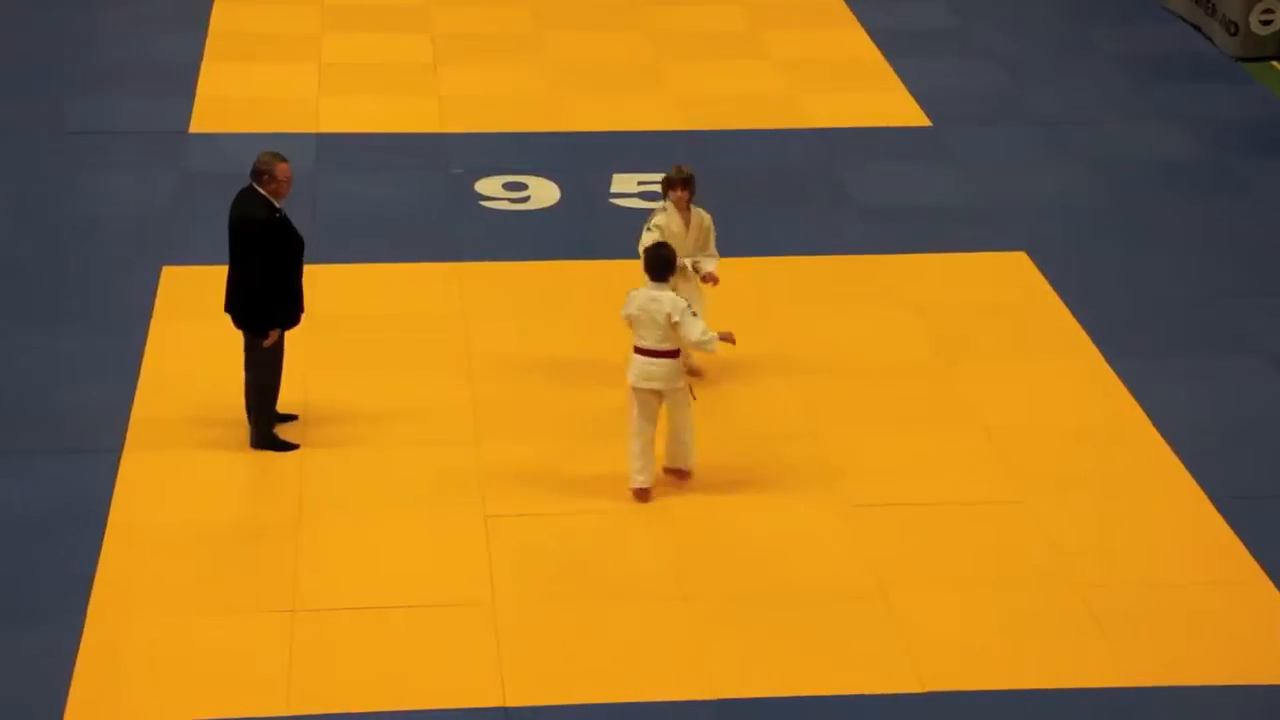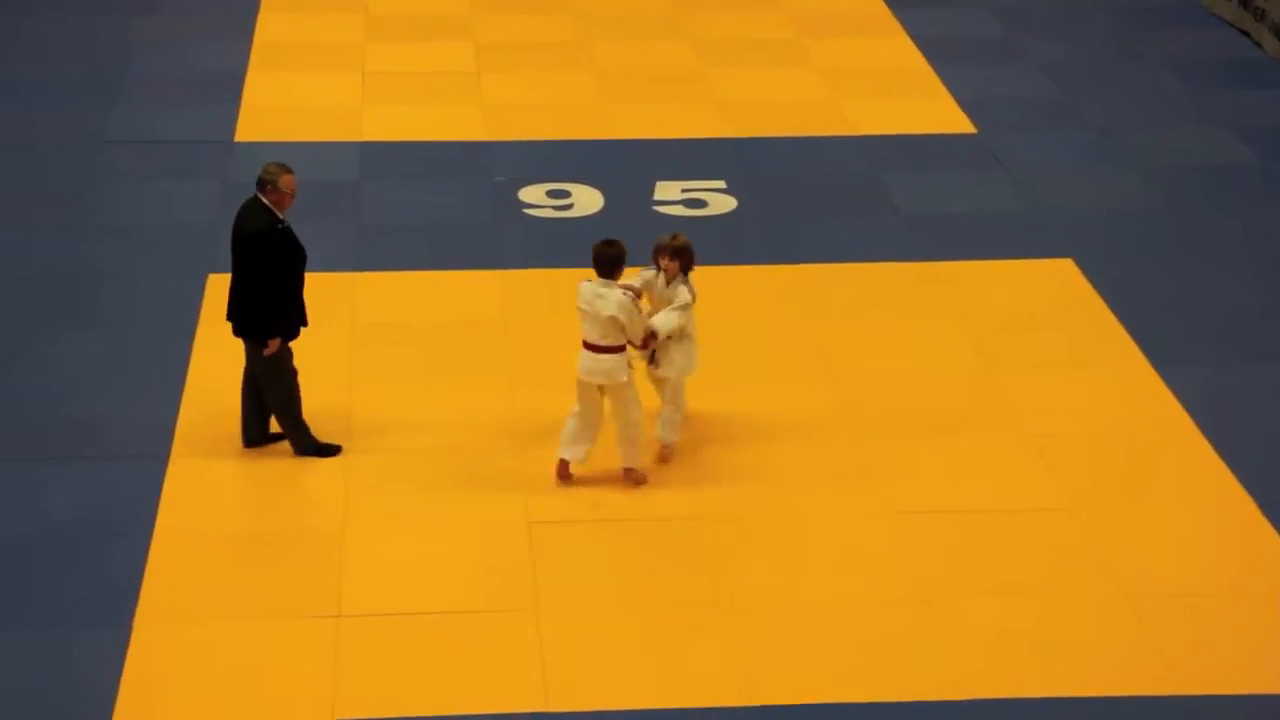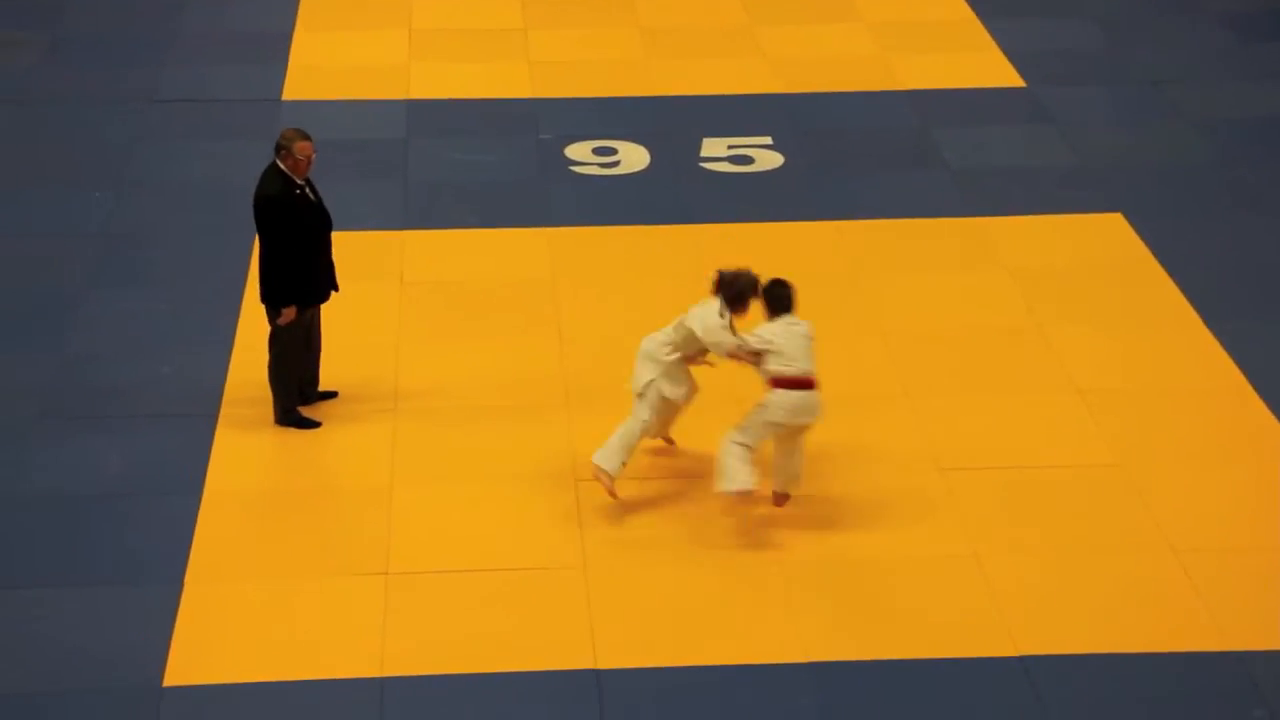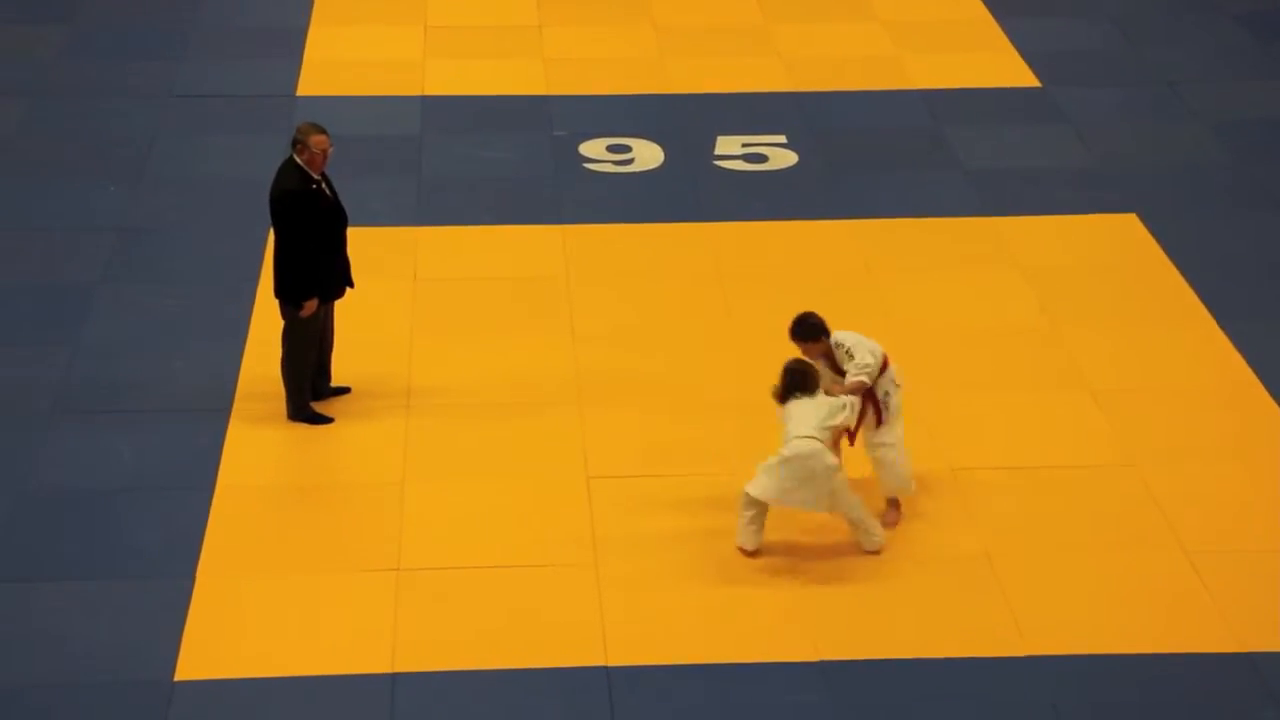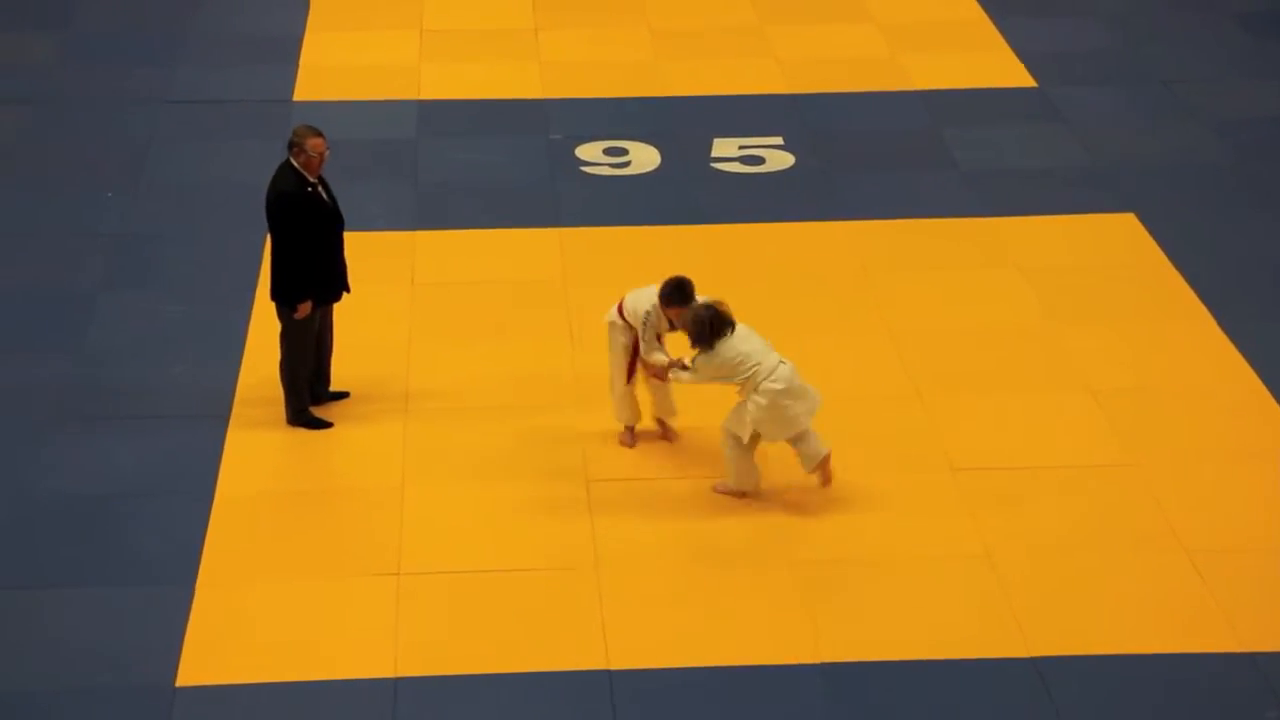
dt=1s
person 1, frame 1
left shoulder: (248, 197)
right shoulder: (261, 218)
right elbow: (262, 275)
right wrist: (271, 322)
left hip: (250, 300)
right hip: (260, 306)
left knee: (259, 364)
right knee: (265, 366)
left ankle: (263, 413)
right ankle: (262, 433)
person 1, frame 2
left shoulder: (253, 209)
right shoulder: (260, 229)
right elbow: (260, 286)
right wrist: (270, 332)
left hip: (256, 314)
right hip: (262, 319)
left knee: (259, 373)
right knee: (281, 377)
left ankle: (254, 433)
right ankle: (302, 440)
person 1, frame 3
left shoulder: (294, 176)
right shoulder: (274, 194)
right elbow: (278, 253)
left wrist: (310, 286)
right wrist: (287, 300)
left hip: (305, 279)
right hip: (287, 286)
left knee: (308, 341)
right knee: (287, 346)
left ankle: (307, 390)
right ankle: (286, 411)
person 1, frame 4
left shoulder: (311, 171)
right shoulder: (290, 188)
right elbow: (295, 247)
right wrist: (307, 293)
left hip: (320, 273)
right hip: (302, 281)
left knee: (322, 337)
right knee: (300, 343)
left ankle: (319, 387)
right ankle: (298, 407)
person 1, frame 5
left shoulder: (310, 175)
right shoulder: (286, 191)
right elbow: (289, 250)
right wrist: (301, 296)
left hip: (318, 278)
right hip: (299, 286)
left knee: (320, 340)
right knee: (299, 348)
left ankle: (318, 390)
right ankle: (298, 411)
person 2, frame 1
left shoulder: (633, 297)
right shoulder: (678, 302)
right elbow: (696, 339)
right wrist: (720, 337)
left hip: (641, 367)
right hip: (669, 368)
left knee: (642, 428)
right knee: (679, 420)
left ankle: (641, 483)
right ankle: (678, 465)
person 2, frame 2
left shoulder: (583, 289)
right shoulder: (625, 301)
right elbow: (638, 336)
left hip: (588, 361)
right hip: (615, 365)
left knee: (584, 413)
right knee: (629, 416)
left ankle: (565, 461)
right ankle: (630, 468)
person 2, frame 3
left shoulder: (765, 333)
right shoulder: (805, 328)
left hip: (784, 400)
right hip: (808, 399)
left knee: (736, 443)
right knee: (789, 445)
left ankle: (740, 489)
right ankle: (781, 489)
person 2, frame 4
left shoulder: (847, 346)
right shoulder: (819, 352)
left elbow: (862, 381)
right elbow: (826, 384)
left wrist: (836, 391)
left hip: (878, 381)
right hip: (848, 388)
left knee: (881, 439)
left ankle: (893, 500)
person 2, frame 5
left shoulder: (686, 300)
right shoulder: (649, 313)
right elbow: (649, 350)
right wrist: (670, 365)
left hip: (653, 328)
right hip: (624, 326)
left knee: (657, 376)
right knee: (624, 379)
left ankle: (661, 418)
right ankle: (628, 424)
person 3, frame 1
left shoulder: (702, 218)
right shoulder: (660, 218)
left elbow: (707, 251)
right elbow: (647, 248)
left wrist: (708, 271)
left hip: (687, 276)
left ankle: (685, 360)
person 3, frame 2
left shoulder: (685, 292)
right shoulder: (653, 276)
left elbow: (670, 320)
right elbow: (634, 285)
right wrist: (631, 289)
left hip: (678, 338)
right hip: (656, 333)
left knee: (674, 384)
right knee: (656, 376)
left ankle: (667, 440)
right ankle: (669, 405)
person 3, frame 3
left shoulder: (722, 314)
right shoulder: (713, 311)
left elbow: (726, 343)
right elbow: (723, 343)
left hip: (671, 358)
right hip: (659, 357)
left knee: (685, 389)
right knee: (644, 416)
left ankle: (660, 429)
right ankle: (605, 468)
person 3, frame 4
left shoulder: (786, 407)
right shoulder: (833, 404)
left hip: (790, 458)
right hip: (818, 458)
left knee: (755, 493)
right knee: (845, 502)
left ankle: (748, 542)
right ankle: (872, 541)
person 3, frame 5
left shoulder: (707, 361)
right shoulder: (740, 329)
left elbow: (692, 375)
left wrist: (673, 372)
left hip: (769, 394)
right hip: (787, 376)
left knee: (735, 433)
right knee: (792, 423)
left ankle: (740, 484)
right ankle: (818, 457)
